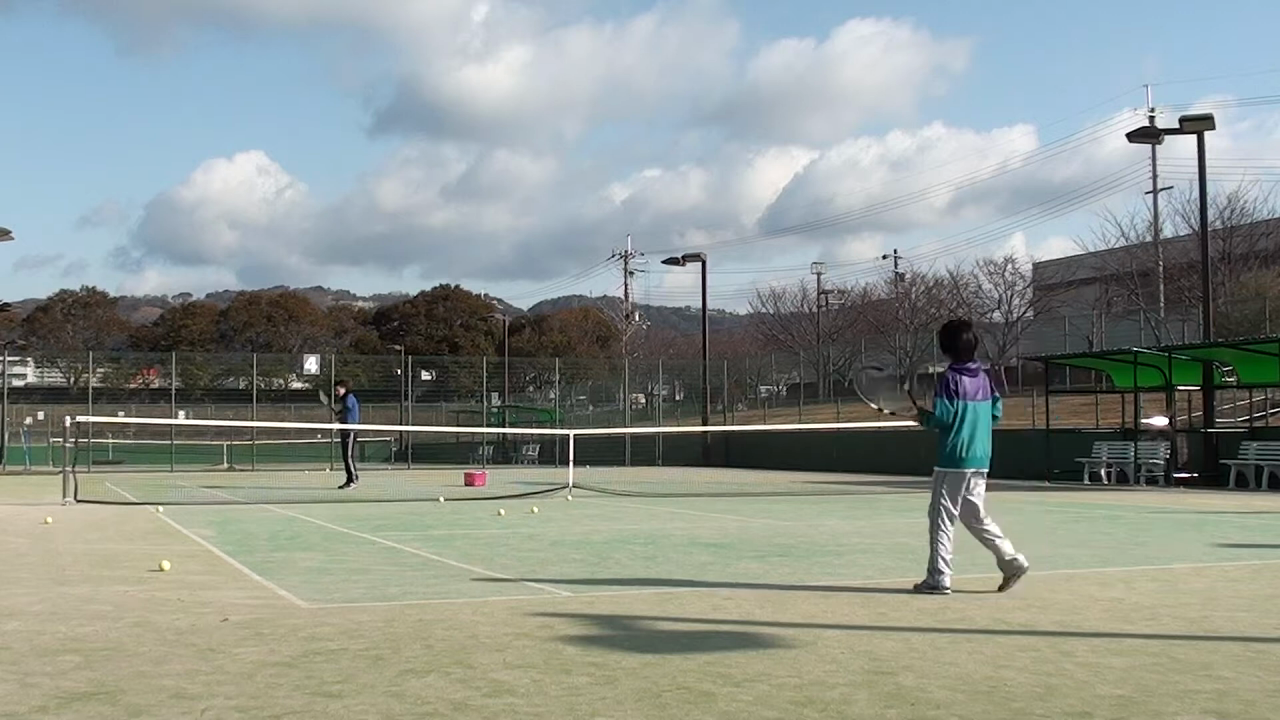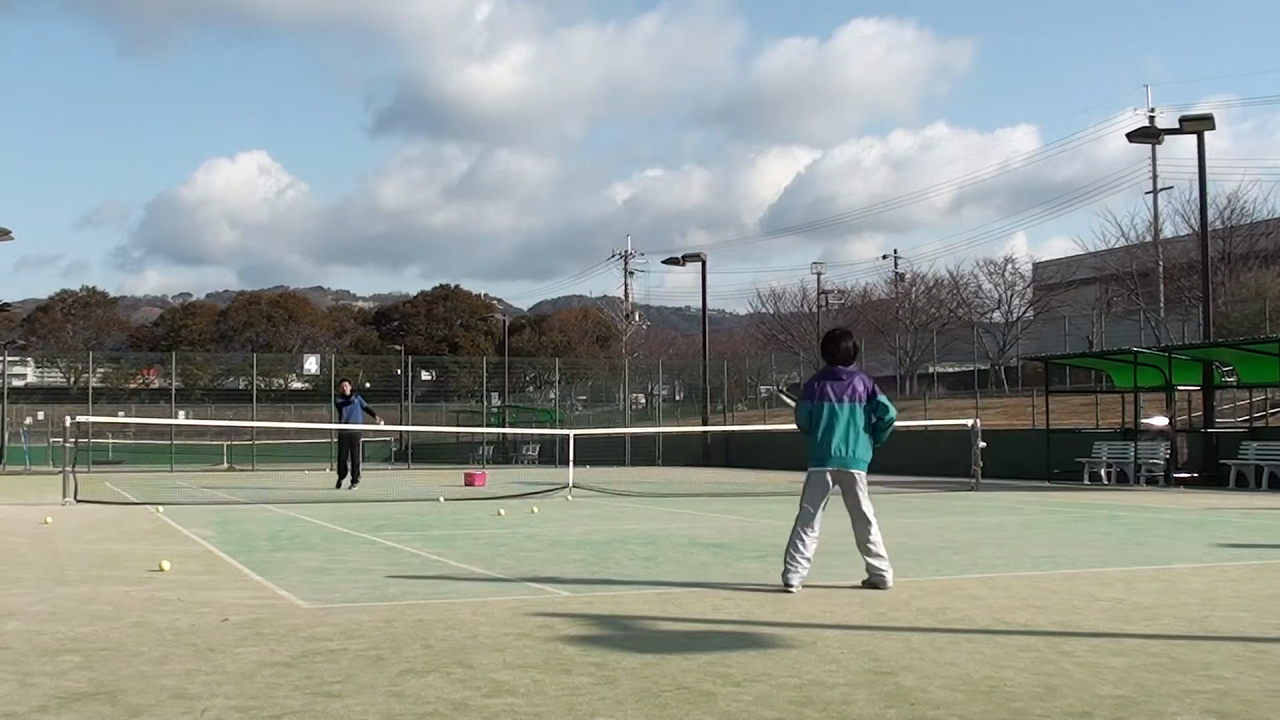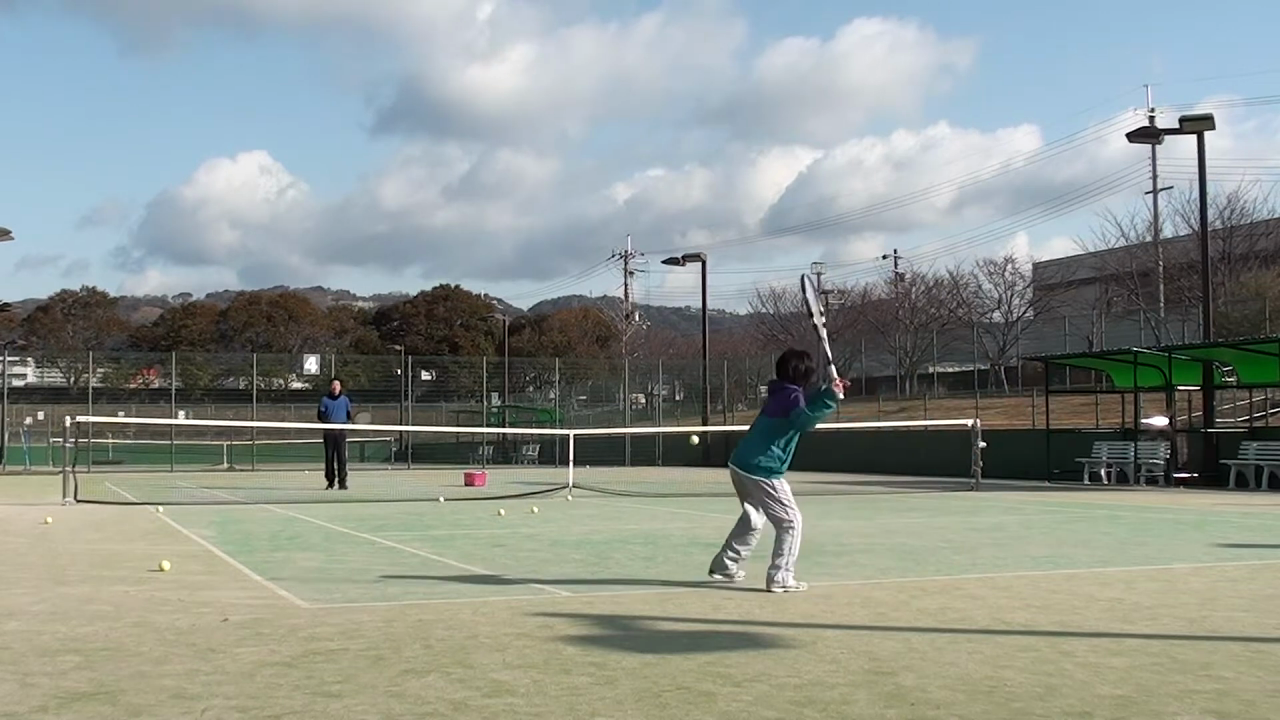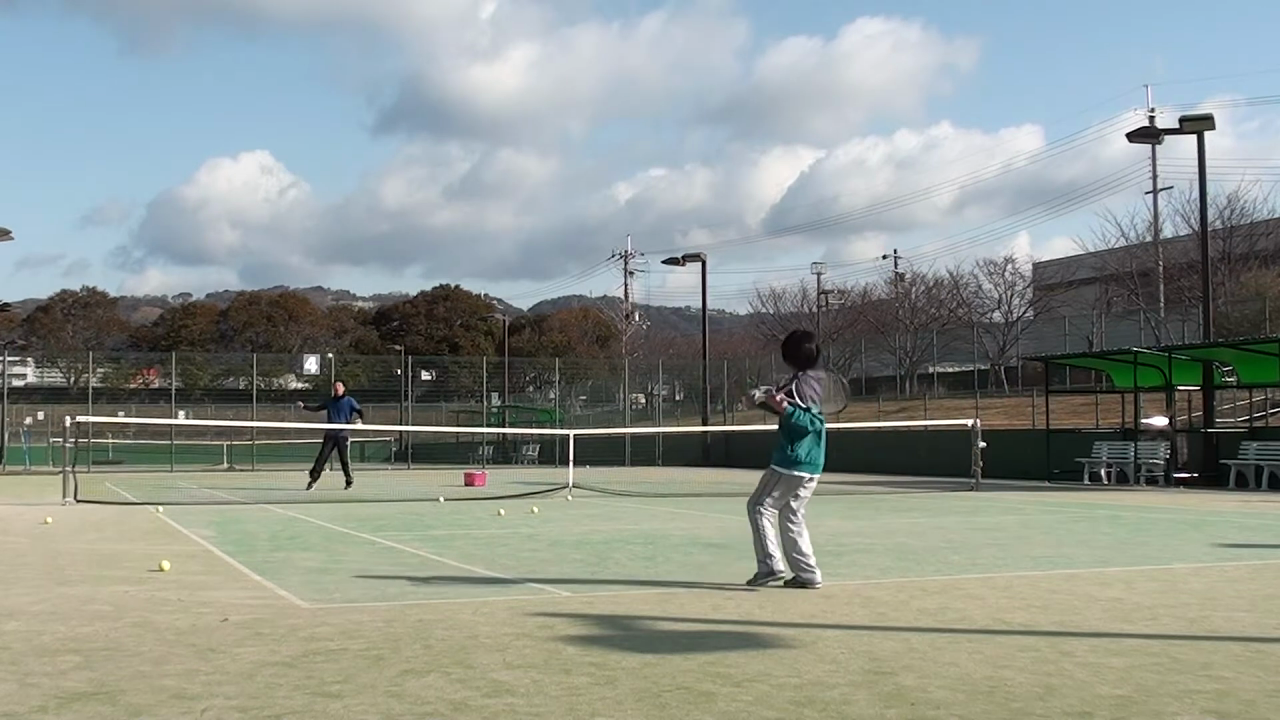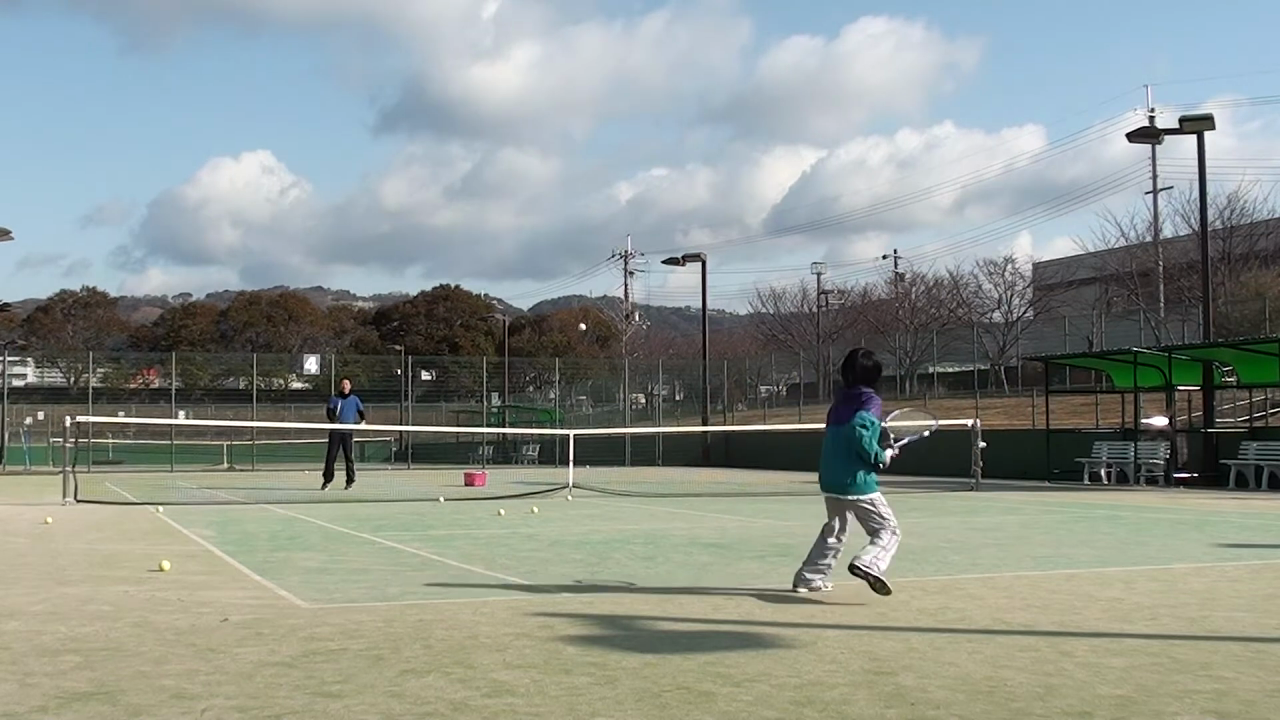
dt=1s
person 1, frame 1
left shoulder: (950, 378)
right shoulder: (983, 378)
left elbow: (942, 417)
right elbow: (996, 411)
left wrist: (923, 417)
left hip: (954, 459)
right hip: (980, 458)
left knee: (942, 517)
right knee: (976, 517)
left ankle: (939, 578)
right ankle: (1012, 560)
person 1, frame 2
left shoulder: (815, 384)
right shoulder: (864, 383)
left elbow: (802, 422)
right elbow: (888, 414)
right wrist: (873, 441)
left hip: (821, 460)
right hip: (855, 461)
left knee: (807, 520)
right knee: (864, 519)
left ankle: (793, 575)
right ankle: (881, 574)
person 1, frame 3
left shoulder: (778, 394)
right shoulder: (794, 396)
left elbow: (807, 407)
right elbow: (804, 421)
left wrist: (827, 392)
right wrist: (831, 397)
left hip: (739, 465)
right hip: (764, 472)
left knee: (752, 517)
right knee: (791, 522)
left ankle: (723, 566)
right ankle: (780, 578)
person 1, frame 4
left shoulder: (801, 383)
right shoulder: (809, 383)
left elbow: (810, 423)
left wrist: (785, 409)
right wrist: (766, 402)
left hip: (792, 463)
right hip: (811, 464)
left knee: (760, 507)
right knee: (792, 517)
left ankle: (770, 567)
right ankle: (807, 574)
person 1, frame 5
left shoulder: (839, 403)
right shoulder: (870, 401)
right elbow: (859, 431)
left wrist: (882, 448)
right wrist: (879, 457)
left hip: (831, 482)
right hip: (858, 484)
left knee: (834, 530)
right knee: (888, 531)
left ankle: (809, 577)
right ankle: (867, 565)
